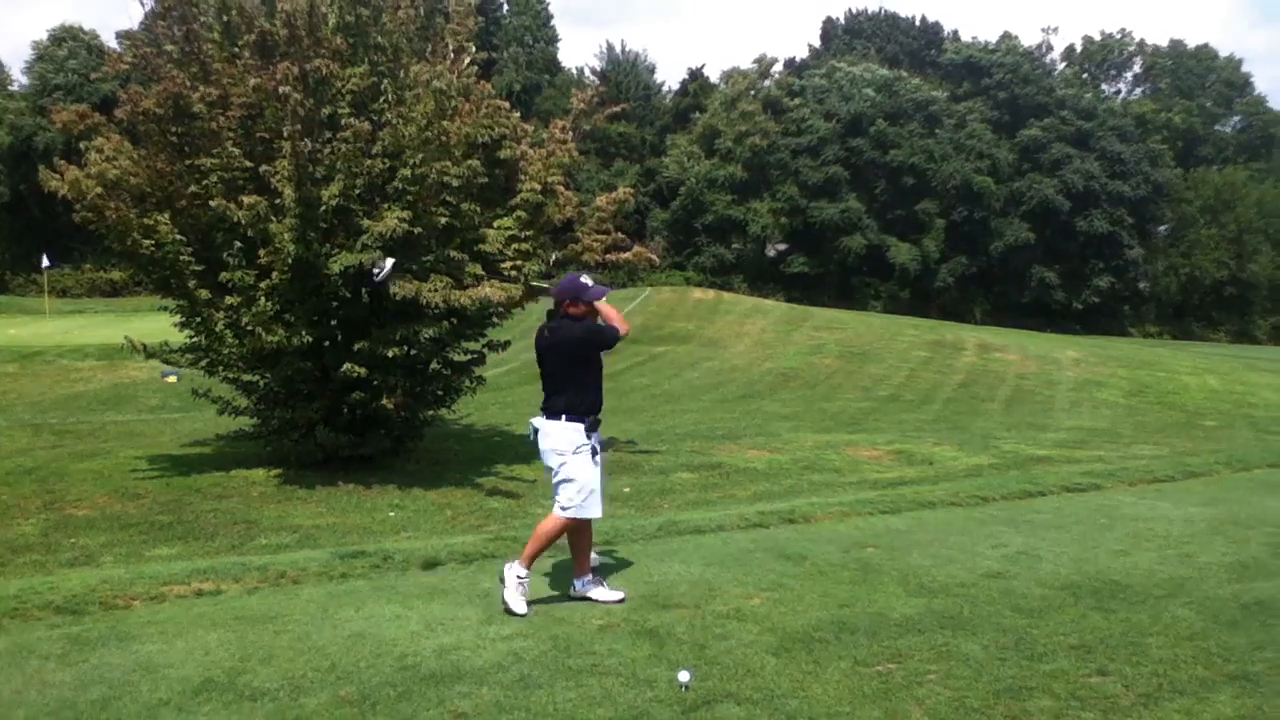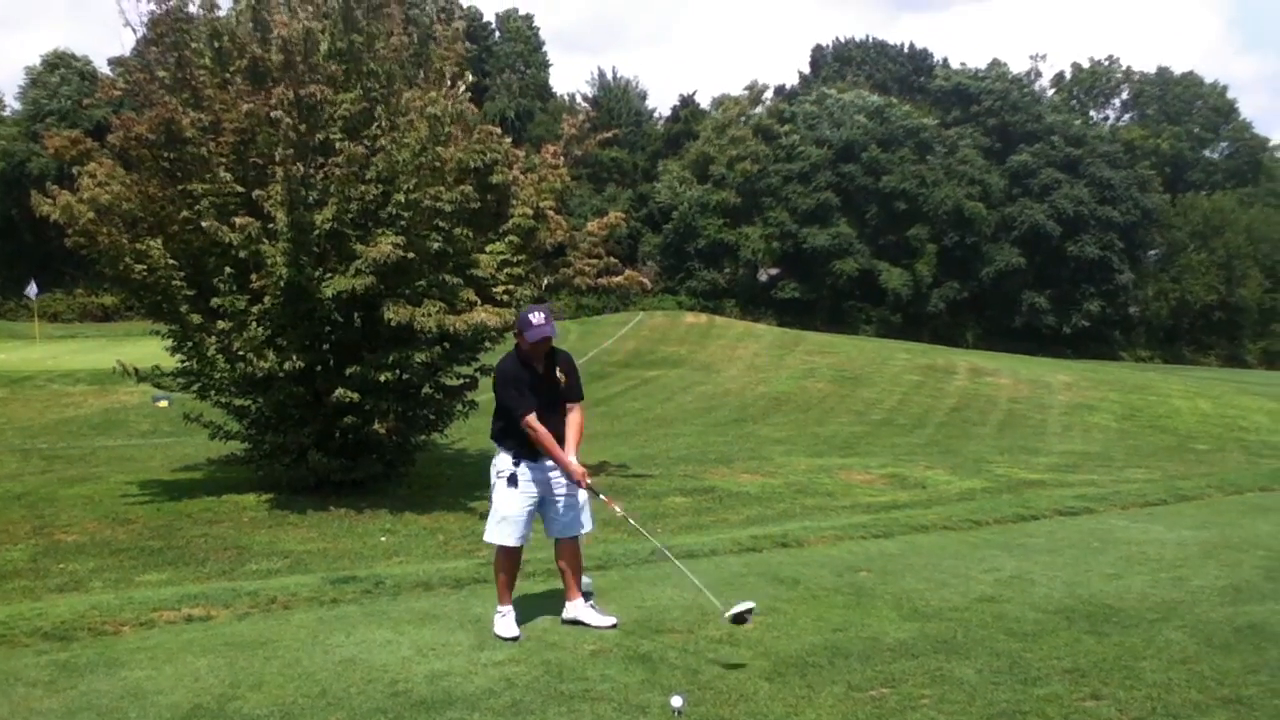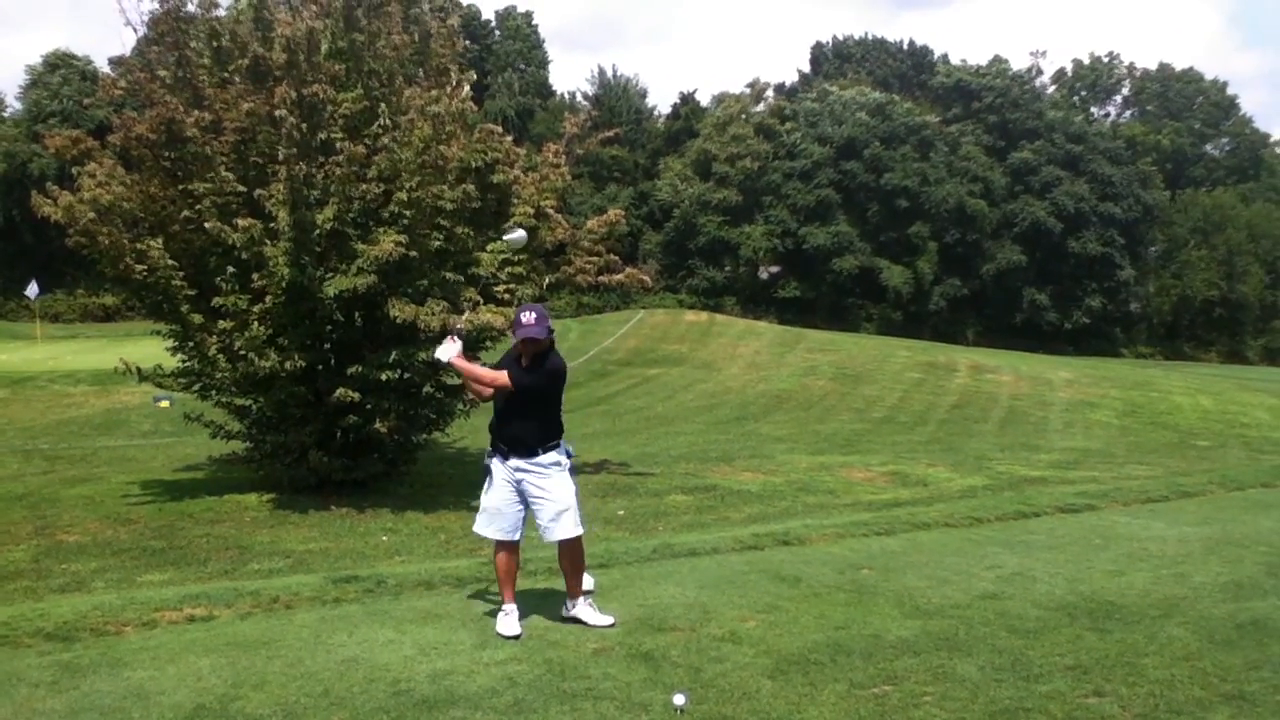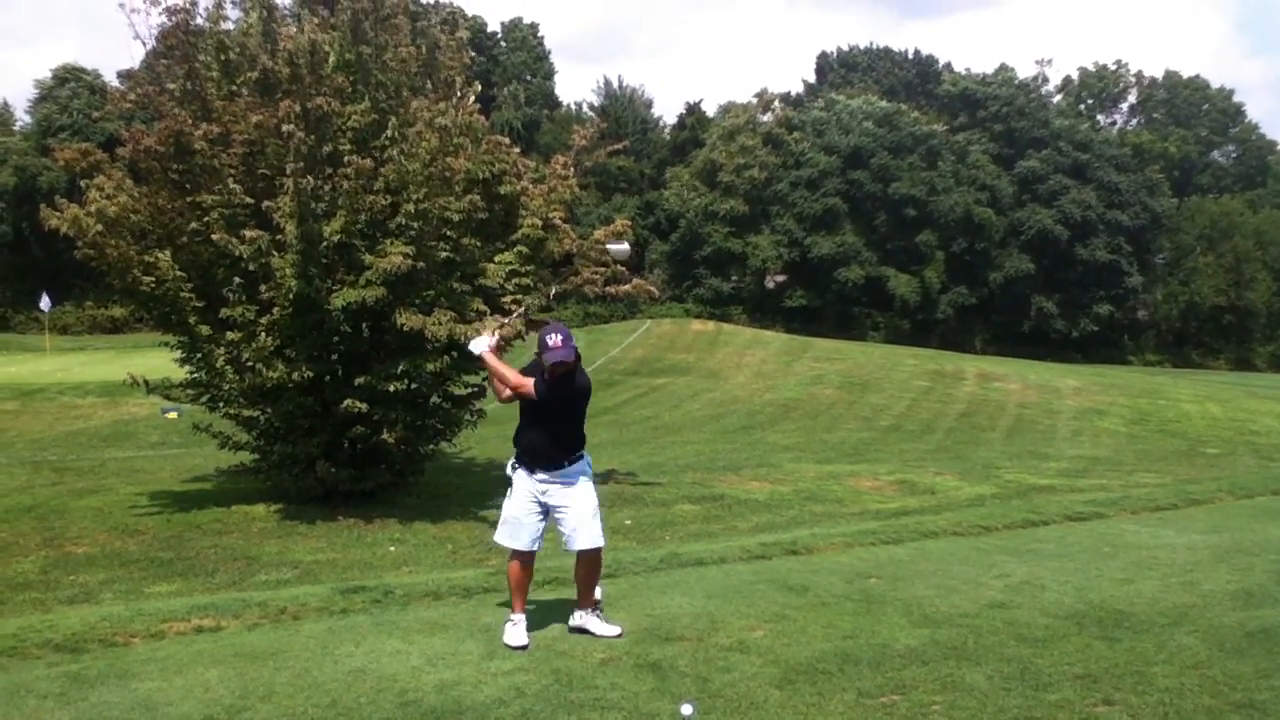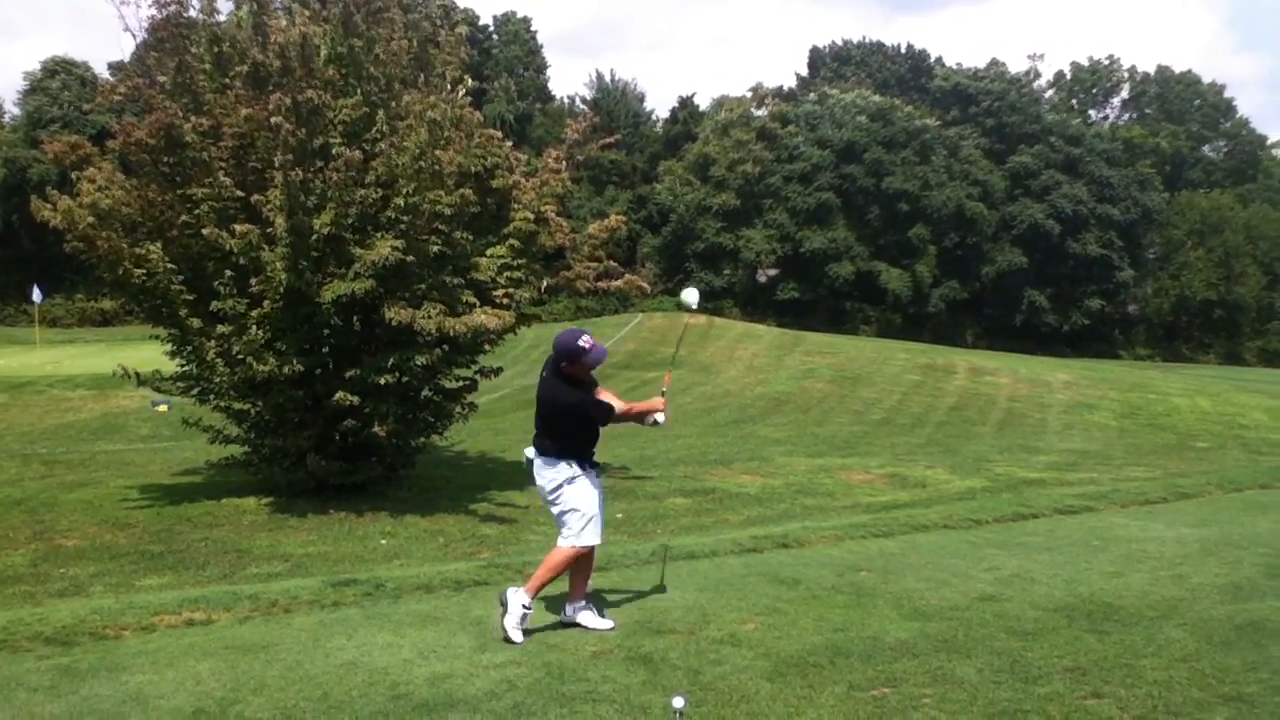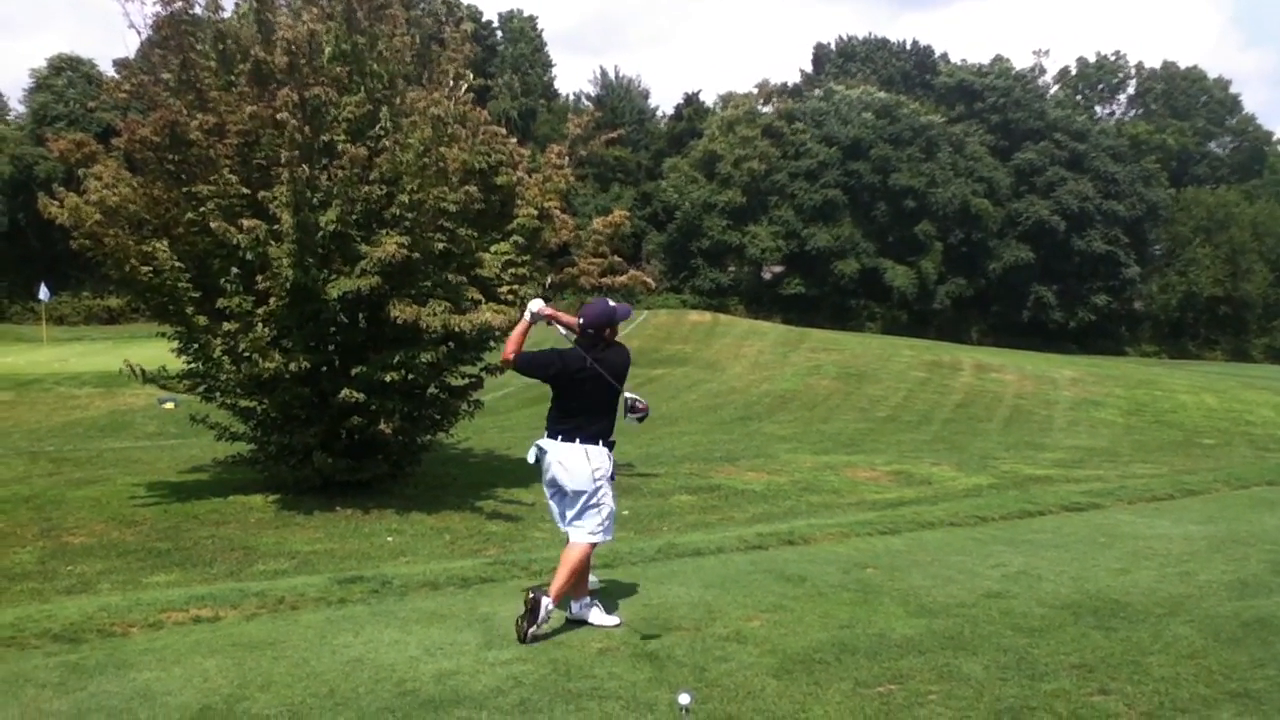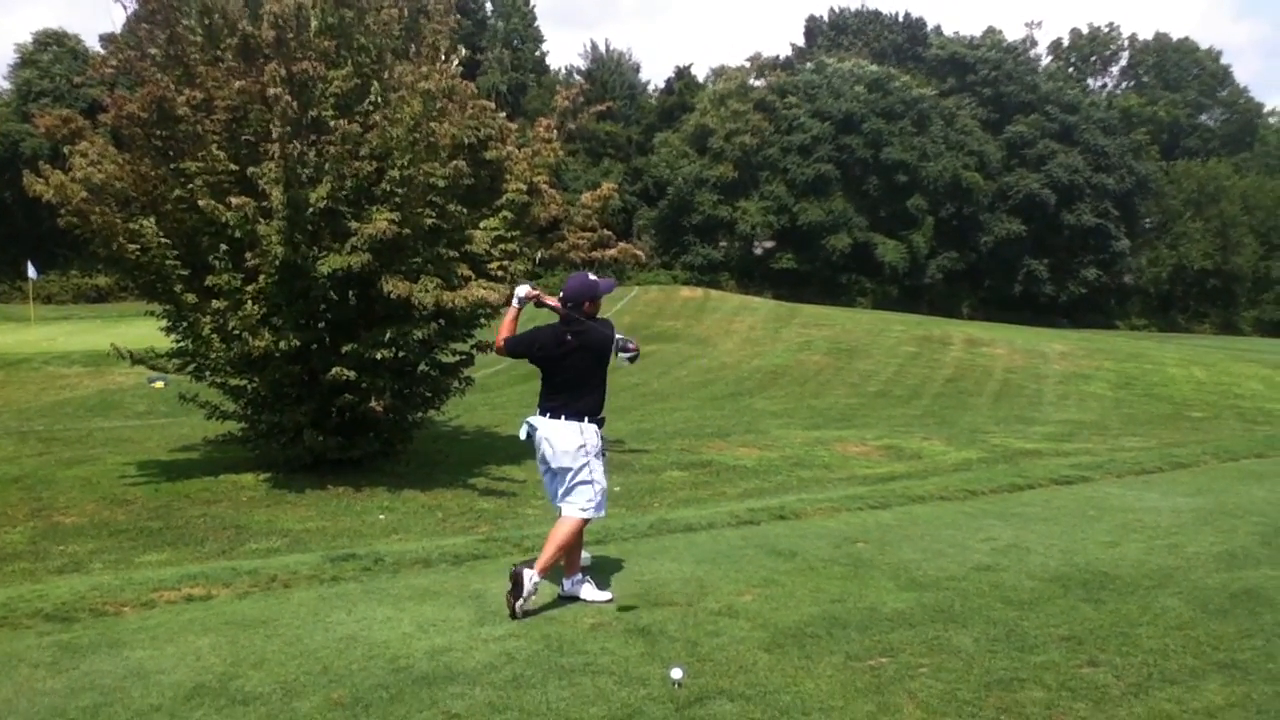
dt=0.4s
person 1, frame 1
left shoulder: (545, 333)
right shoulder: (581, 333)
right elbow: (621, 328)
left wrist: (589, 306)
right wrist: (601, 305)
left hip: (557, 427)
right hip: (573, 432)
left knee: (581, 507)
right knee: (572, 508)
left ankle: (583, 579)
right ankle: (519, 569)
person 1, frame 2
left shoulder: (563, 361)
right shoulder: (507, 371)
left elbow: (573, 410)
right elbow: (531, 424)
left wrist: (571, 456)
right wrist: (566, 463)
left hip: (556, 461)
right hip: (516, 465)
left knee: (569, 533)
right knee: (509, 541)
left ankle: (574, 603)
right ankle: (504, 610)
person 1, frame 3
left shoulder: (553, 367)
right shoulder: (513, 356)
left elbow: (497, 381)
right elbow: (487, 391)
left wrist: (454, 360)
right wrist: (459, 359)
left hip: (545, 462)
right hip: (503, 461)
left knee: (569, 533)
right knee: (504, 537)
left ankle: (575, 602)
right ankle: (509, 608)
person 1, frame 4
left shoulder: (576, 383)
right shoulder: (537, 369)
left elbow: (517, 385)
right elbow: (504, 394)
left wrist: (485, 353)
right wrist: (489, 355)
left hip: (568, 475)
right hip: (527, 473)
left knee: (589, 546)
right knee: (521, 548)
left ankle: (585, 613)
right ankle: (517, 618)
person 1, frame 5
left shoulder: (558, 362)
right shoulder: (561, 396)
left elbow: (599, 392)
right elbow: (613, 413)
left wrist: (629, 409)
right wrist: (650, 406)
left hip: (576, 461)
right hip: (562, 469)
left knee: (589, 535)
right knee: (579, 540)
left ankle: (576, 605)
right ankle: (522, 597)
person 1, frame 6
left shoulder: (560, 360)
right shoulder: (618, 358)
left elbow: (508, 357)
right elbow: (597, 335)
left wrist: (529, 317)
right wrist: (556, 315)
left hip: (553, 452)
right hip: (589, 458)
left knee: (578, 532)
right knee: (586, 536)
left ankle: (580, 602)
right ankle: (547, 600)
person 1, frame 7
left shoulder: (545, 336)
right shoulder: (602, 333)
left elbow: (501, 345)
right elbow: (585, 320)
left wrist: (517, 303)
right wrist: (545, 299)
left hip: (547, 429)
right hip: (579, 433)
left knee: (572, 507)
right knee: (578, 511)
left ankle: (573, 579)
right ankle: (534, 573)
